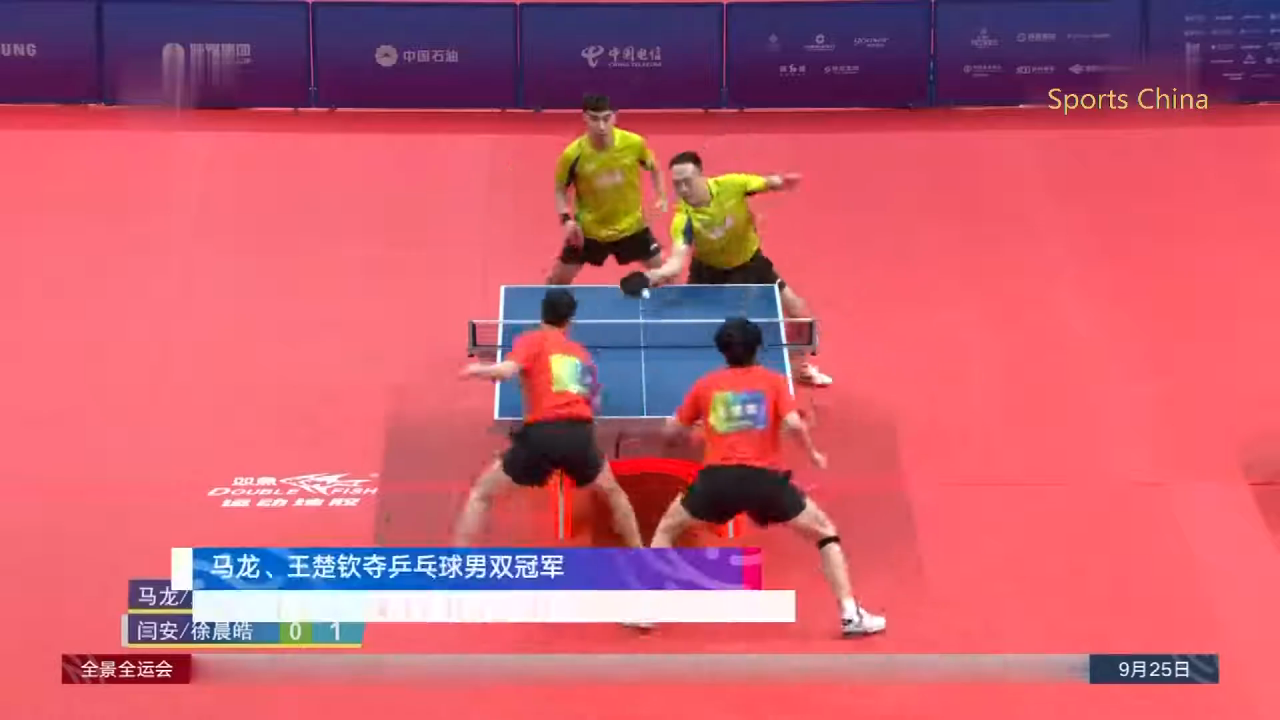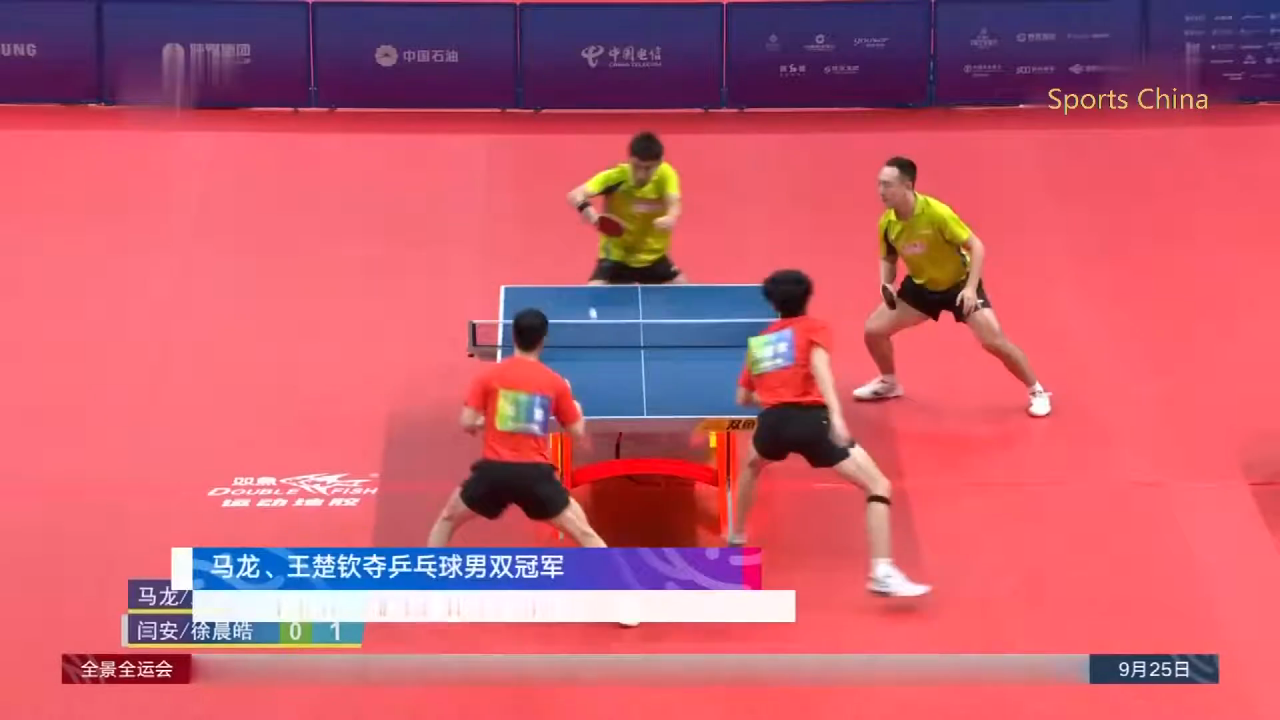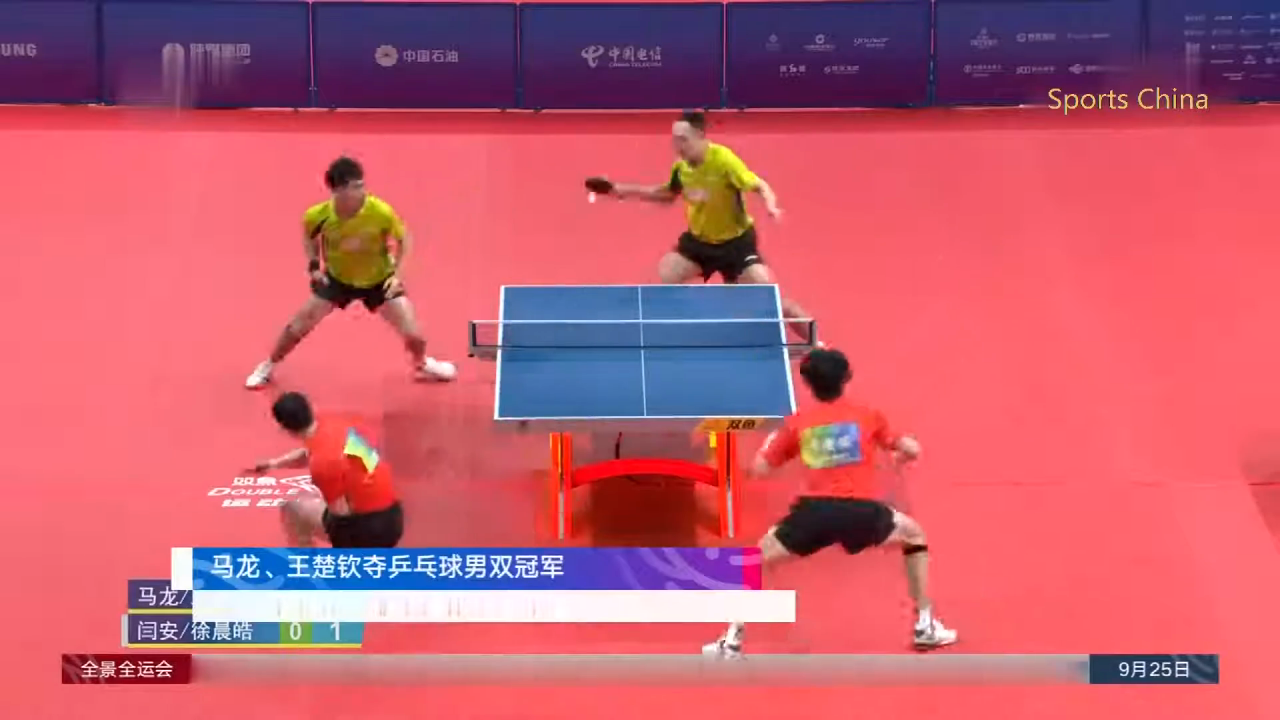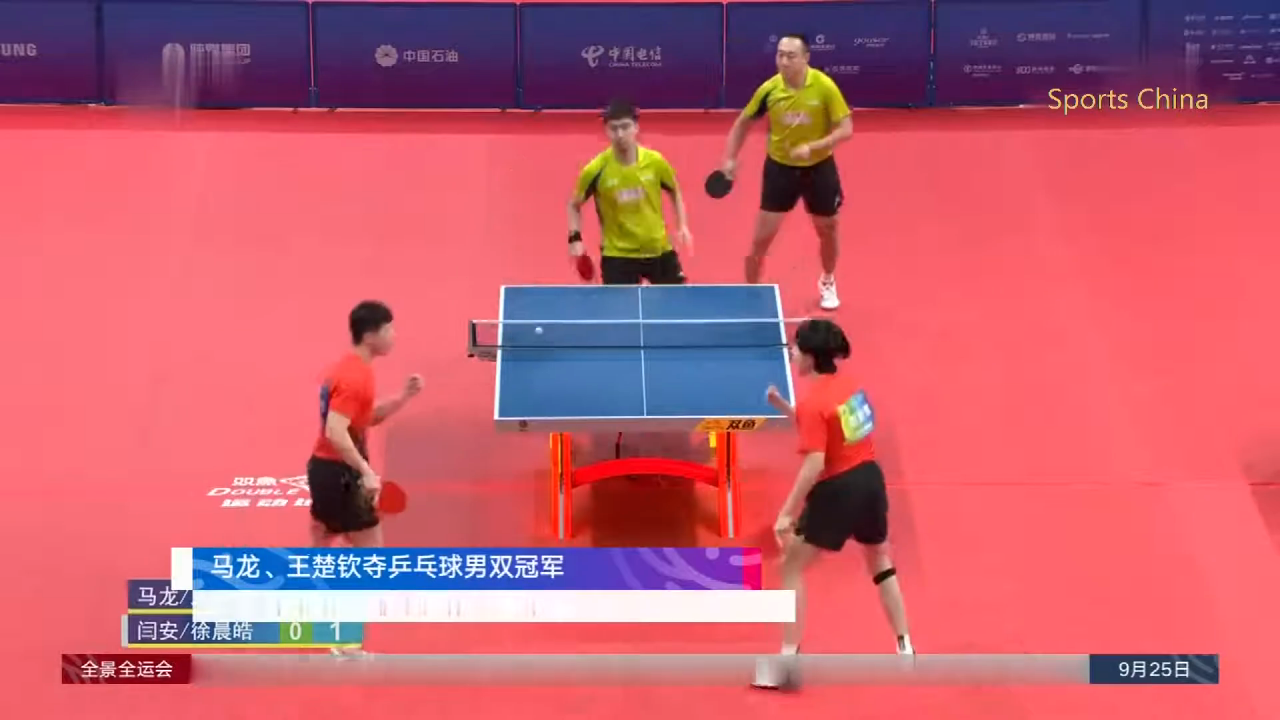
dt=1s
person 1, frame 1
left shoulder: (705, 385)
right shoulder: (774, 382)
left elbow: (672, 429)
right elbow: (795, 423)
right wrist: (812, 451)
left hip: (718, 480)
right hip: (765, 480)
left knee: (667, 528)
right knee: (826, 533)
right ankle: (851, 614)
person 1, frame 2
left shoulder: (758, 339)
right shoulder: (813, 327)
left elbow: (742, 397)
right elbow: (819, 366)
right wrist: (837, 416)
left hip: (771, 421)
right hip: (807, 419)
left knee: (751, 466)
right knee: (877, 486)
left ankle: (736, 541)
right ankle: (883, 572)
person 1, frame 3
left shoulder: (797, 423)
right shoulder: (868, 415)
left elbow: (762, 466)
right elbow: (912, 450)
left wrist: (769, 444)
right wrist: (899, 456)
left hip: (814, 513)
right hip: (862, 511)
left knee: (756, 562)
right knee: (913, 536)
left ankle: (732, 640)
right ankle: (925, 627)
person 1, frame 4
left shoulder: (813, 401)
right shoulder: (848, 381)
left elbow: (814, 464)
left wrist: (787, 513)
right wrist: (785, 408)
left hip: (837, 490)
right hip: (870, 479)
left knee: (790, 570)
right knee: (881, 563)
left ankle: (788, 661)
right ankle: (905, 648)
person 2, frame 1
left shoulder: (731, 185)
right shoulder: (683, 218)
left elbow: (767, 184)
right elbow: (678, 259)
left wrist: (784, 181)
right wrist: (659, 274)
left hip: (750, 263)
right hip: (709, 272)
left knee: (799, 314)
left ankle: (802, 367)
person 2, frame 2
left shoulder: (936, 213)
right shoulder: (886, 223)
left elbow: (976, 246)
right elbow: (888, 258)
left wrist: (971, 287)
right wrist: (887, 282)
left hip: (958, 286)
right hip: (919, 286)
left knee: (995, 340)
right knee: (873, 331)
left ankle: (1035, 390)
right ankle: (888, 382)
person 2, frame 3
left shoulder: (724, 161)
right shoulder: (681, 167)
left elbow: (760, 187)
right elbow: (666, 195)
left wrist: (771, 207)
right wrist: (627, 191)
left hip: (736, 241)
right hip: (699, 240)
left ankle: (812, 340)
person 2, frame 4
left shoulder: (825, 86)
right shoulder: (769, 89)
left elbow: (846, 129)
right elbow: (743, 122)
left wrist: (813, 146)
right wrist: (730, 159)
left hip: (818, 169)
right hip: (779, 168)
left knee: (827, 233)
right knee: (762, 238)
left ankle: (828, 282)
person 3, frame 1
left shoulder: (531, 341)
right shoulder: (582, 355)
left elbow: (506, 371)
right elbow: (594, 400)
left wrist: (475, 370)
left hip: (541, 436)
right hip: (579, 438)
left knee: (481, 495)
right knee: (612, 493)
person 3, frame 2
left shoulder: (490, 376)
right shoulder: (556, 384)
left elbow: (467, 423)
right elbow: (578, 431)
right wrist: (574, 407)
left hip: (493, 471)
right hip: (535, 475)
left knee: (447, 520)
right knee: (585, 535)
person 3, frame 3
left shoulder: (323, 465)
right shoulder: (332, 424)
left elbow: (342, 511)
right wrist: (273, 463)
left hip: (364, 524)
right hip: (392, 517)
left knee: (291, 509)
person 3, frame 4
left shoulder: (349, 368)
right shoulder: (353, 380)
left elbow: (368, 417)
right elbow: (334, 435)
left wrist: (404, 397)
right wrist: (367, 472)
left hip: (325, 470)
right hip: (339, 477)
left knee: (320, 546)
person 4, frame 1
left shoulder: (634, 144)
right shoulder: (574, 154)
left elbow: (653, 169)
right elbow: (560, 190)
left wrist: (662, 198)
right wrist: (566, 219)
left hip: (632, 228)
right hip: (589, 231)
right knee: (557, 281)
person 4, frame 2
left shoulder: (666, 174)
right shoulder: (615, 178)
left elbow: (675, 205)
right elbow: (574, 196)
left wrist: (670, 219)
right wrist: (587, 210)
left hip: (654, 257)
right hip: (616, 259)
person 4, frame 3
left shoulder: (381, 212)
right shoulder: (318, 216)
left elbow: (402, 241)
right elbow: (309, 236)
left wrist: (396, 275)
right wrist: (314, 266)
left hip: (380, 278)
right hip: (339, 279)
left knee: (413, 335)
right knee: (298, 327)
left ankle: (421, 363)
right ankle: (270, 365)
person 4, frame 4
left shoulder: (656, 162)
right shoulder: (595, 170)
left elbow: (675, 194)
right elbow: (574, 207)
left wrist: (683, 228)
right wrist: (575, 240)
left hip: (658, 249)
right hip: (617, 252)
